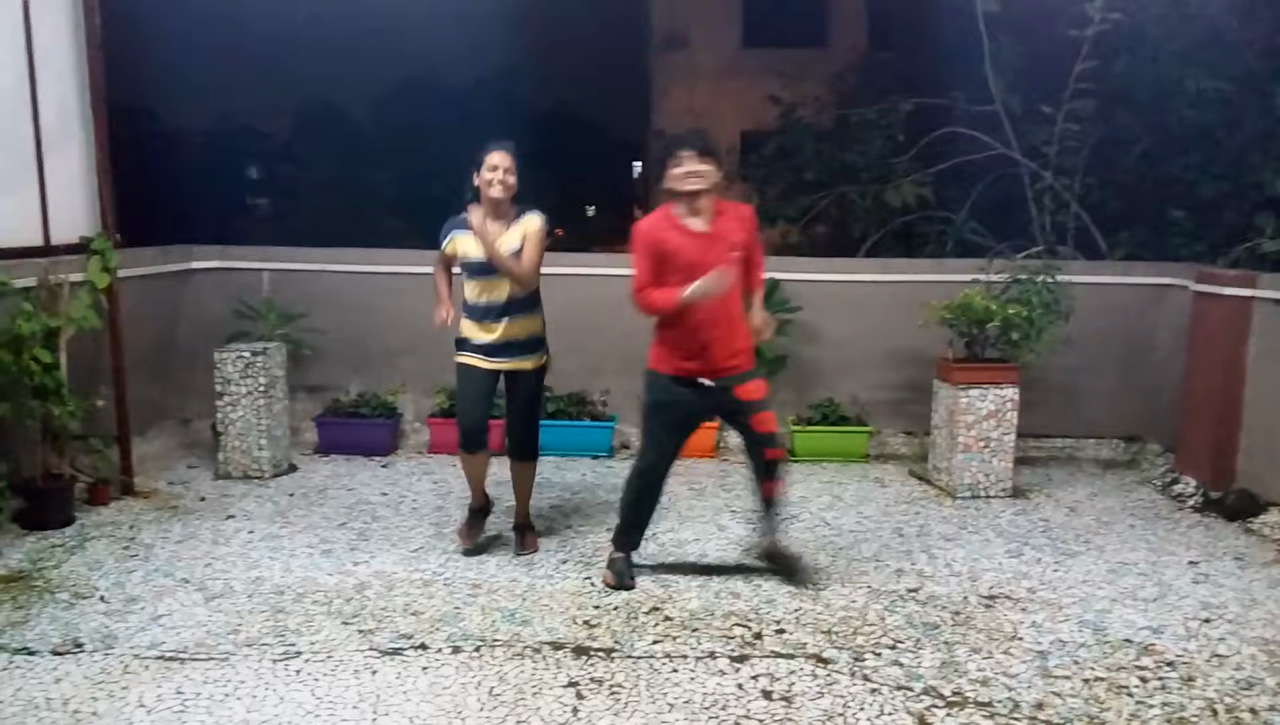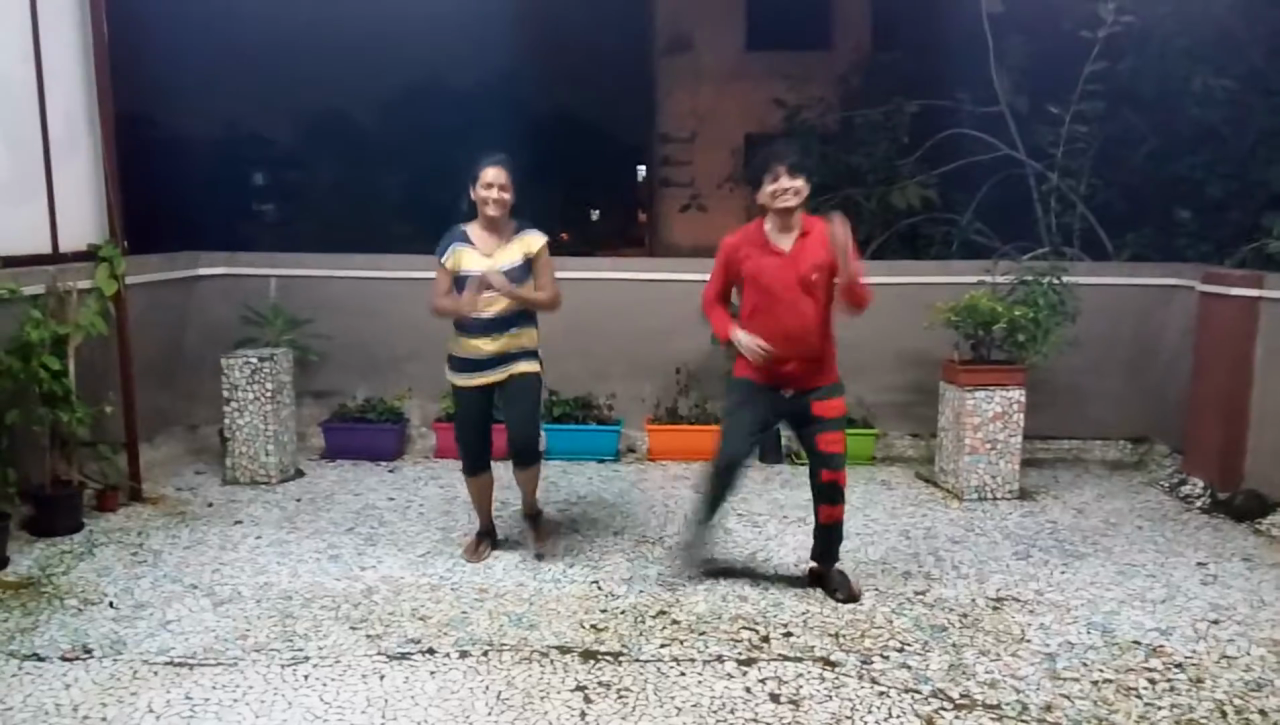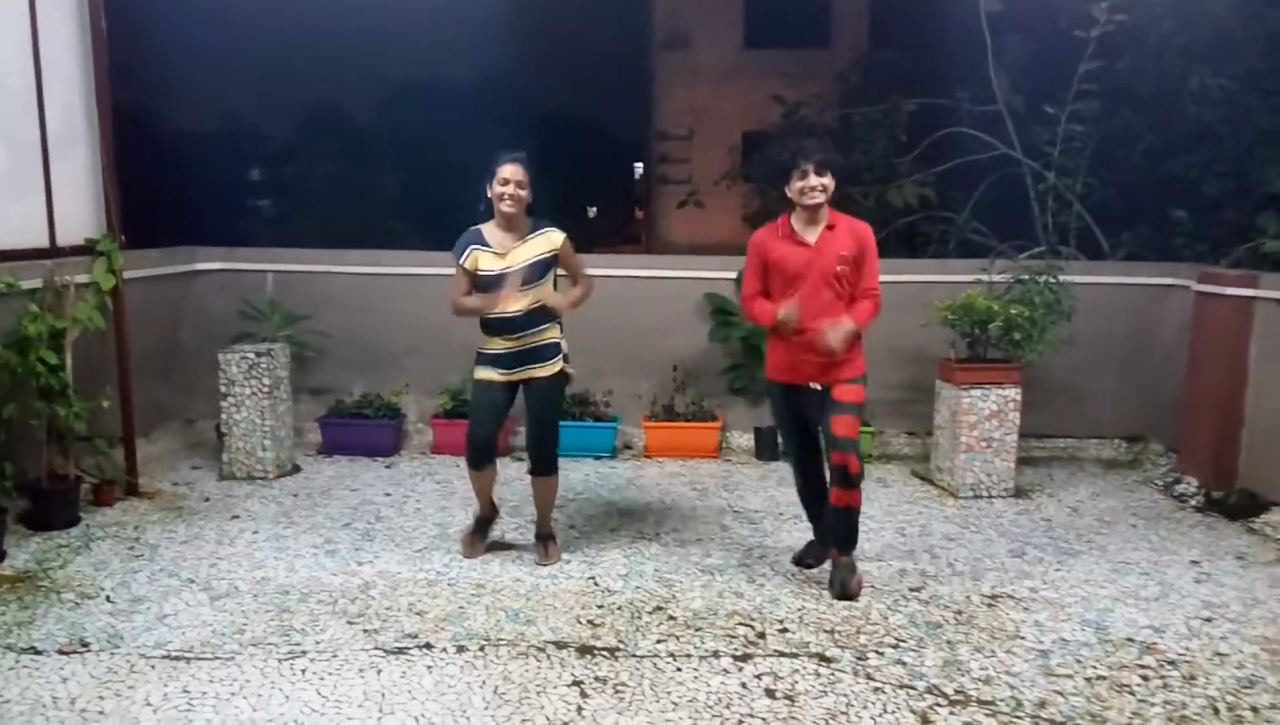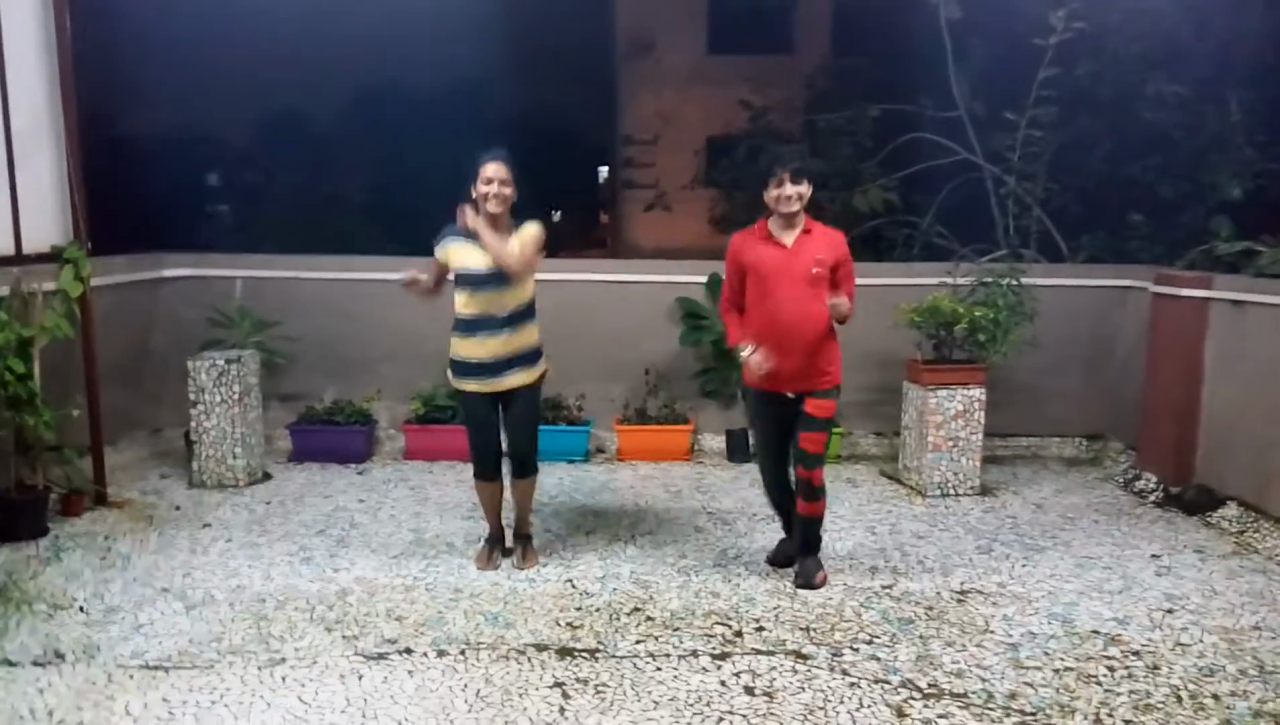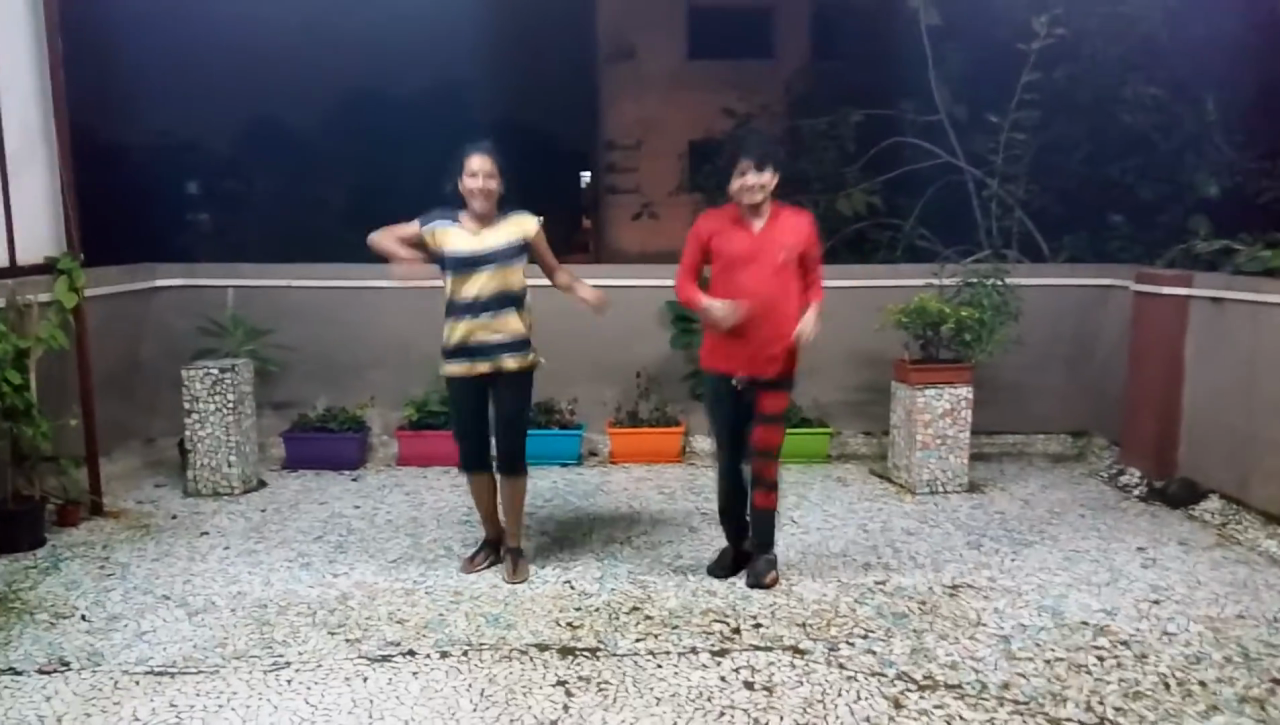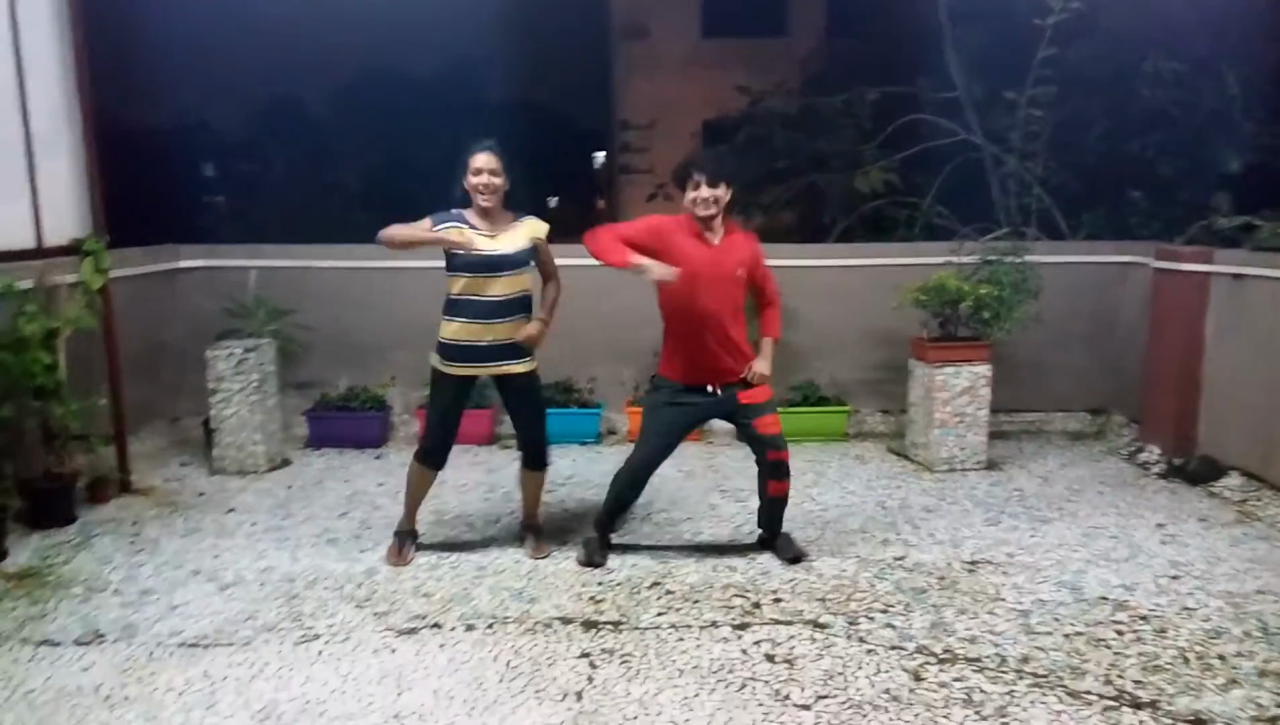
dt=0.4s
person 1, frame 1
left shoulder: (742, 218)
right shoulder: (650, 230)
right elbow: (643, 299)
left wrist: (756, 309)
right wrist: (692, 293)
left hip: (734, 365)
right hip: (674, 373)
left knee: (769, 449)
right knee: (652, 465)
left ankle: (770, 539)
right ankle: (622, 550)
person 1, frame 2
left shoulder: (831, 237)
right shoulder: (738, 245)
left elbow: (857, 302)
right elbow: (714, 300)
left wrist: (849, 271)
right wrist: (735, 334)
left hip: (818, 380)
right hip: (755, 379)
left knee: (830, 474)
right knee: (730, 459)
left ankle: (826, 564)
right ankle: (703, 521)
person 1, frame 3
left shoulder: (857, 233)
right shoulder: (764, 240)
left elbow: (870, 299)
right elbow: (750, 301)
left wrist: (846, 329)
right wrist: (778, 315)
left hip: (841, 372)
right hip: (787, 374)
left knee: (845, 459)
right knee: (804, 463)
left ankle: (844, 555)
right ankle: (822, 536)
person 1, frame 4
left shoulder: (832, 241)
right shoulder: (744, 244)
left elbow: (845, 295)
right elbow: (730, 305)
left wrist: (843, 305)
right wrist: (744, 350)
left hip: (818, 380)
right hip: (765, 382)
left knee: (809, 473)
right knee: (774, 470)
left ankle: (808, 552)
right ankle: (791, 532)
person 1, frame 5
left shoulder: (800, 224)
right shoulder: (710, 225)
left elbow: (812, 279)
right elbow: (684, 282)
left wrist: (811, 314)
right wrist: (707, 304)
left hip: (772, 368)
right hip: (721, 366)
left knee: (765, 461)
right knee: (728, 459)
left ankle: (762, 552)
right ankle: (735, 542)
person 1, frame 6
left shoulder: (745, 243)
right shoulder: (664, 230)
left elbow: (769, 300)
right elbow: (600, 239)
left wrist: (766, 354)
right wrist: (646, 264)
left hip: (738, 376)
right hip: (679, 382)
left knee: (775, 452)
right knee: (641, 463)
left ankle: (772, 531)
right ankle: (601, 534)
person 2, frame 1
left shoulder: (532, 222)
right shoulder: (457, 229)
left elbow: (524, 274)
right elbow: (442, 267)
left wrist: (485, 233)
right wrist: (444, 302)
left hip: (525, 348)
right hip: (475, 347)
left knee: (523, 437)
right knee: (471, 427)
left ankle: (522, 520)
right ankle: (479, 504)
person 2, frame 2
left shoulder: (531, 240)
right shoulder: (455, 243)
left elbow: (552, 298)
right elbow: (439, 303)
left wrist: (505, 287)
right wrist: (462, 305)
left hip: (519, 359)
right hip: (469, 362)
left knee: (524, 442)
right knee: (473, 452)
left ankle: (531, 509)
right ankle: (486, 528)
person 2, frame 3
left shoulder: (550, 237)
right shoulder: (471, 242)
left elbow: (584, 282)
right elbow: (458, 303)
left wrist: (567, 301)
right wrist: (493, 301)
left hip: (544, 357)
right hip: (494, 359)
left knee: (543, 449)
right knee: (478, 446)
left ankle: (544, 531)
right ankle: (485, 513)
person 2, frame 4
left shoulder: (530, 231)
right shoulder: (452, 237)
left elbow: (524, 272)
right elbow: (433, 284)
left wrist: (479, 229)
right wrist: (420, 282)
left hip: (522, 361)
right hip: (472, 365)
left knee: (524, 453)
right knee: (485, 455)
left ankle: (522, 531)
right ankle: (495, 534)
person 2, frame 5
left shoulder: (522, 225)
right shoulder: (439, 225)
left elbow: (554, 270)
right elbow: (378, 239)
left wrist: (581, 290)
right wrist: (401, 252)
left hip: (511, 352)
right hip: (462, 355)
left knee: (511, 450)
right knee: (471, 451)
left ankle: (513, 545)
right ankle: (492, 537)
person 2, frame 6
left shoulder: (530, 228)
right shoulder: (448, 223)
left elbow: (553, 279)
right elbow: (388, 237)
left wrist: (541, 321)
right wrist: (441, 235)
left hip: (512, 355)
right hip: (457, 353)
left knee: (535, 444)
right knee: (434, 444)
left ankle: (530, 524)
right ankle: (406, 530)
